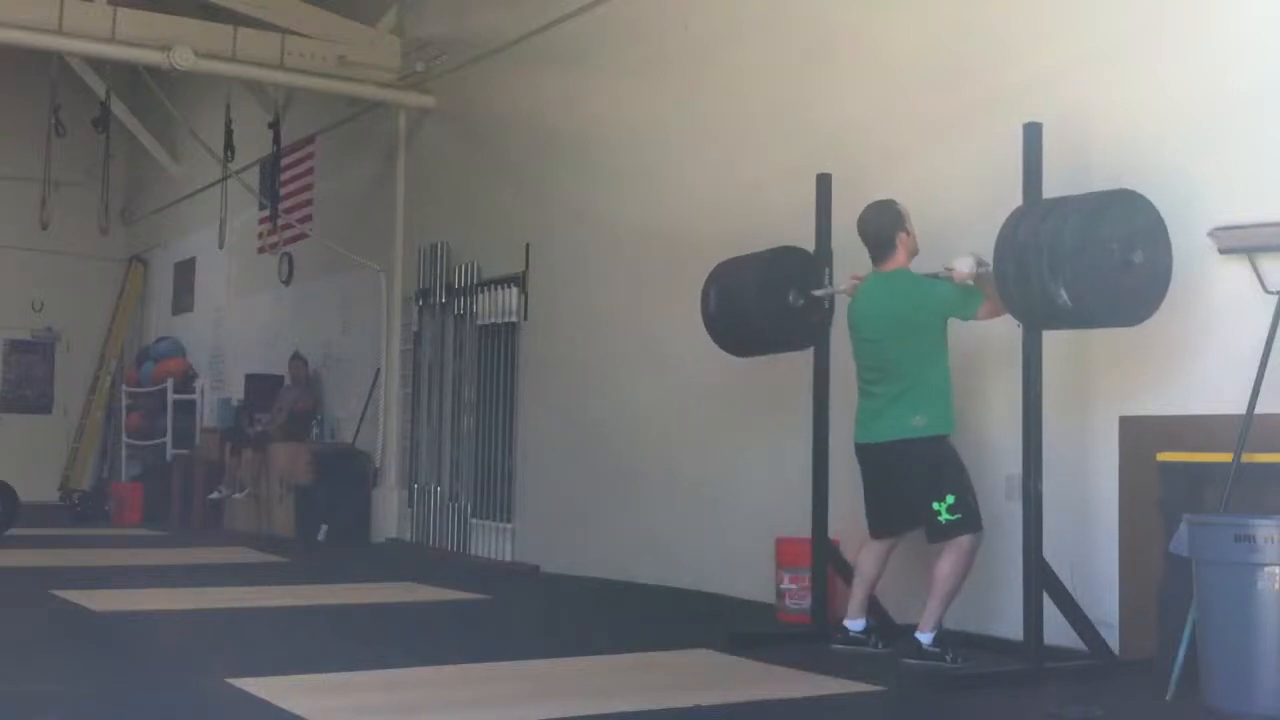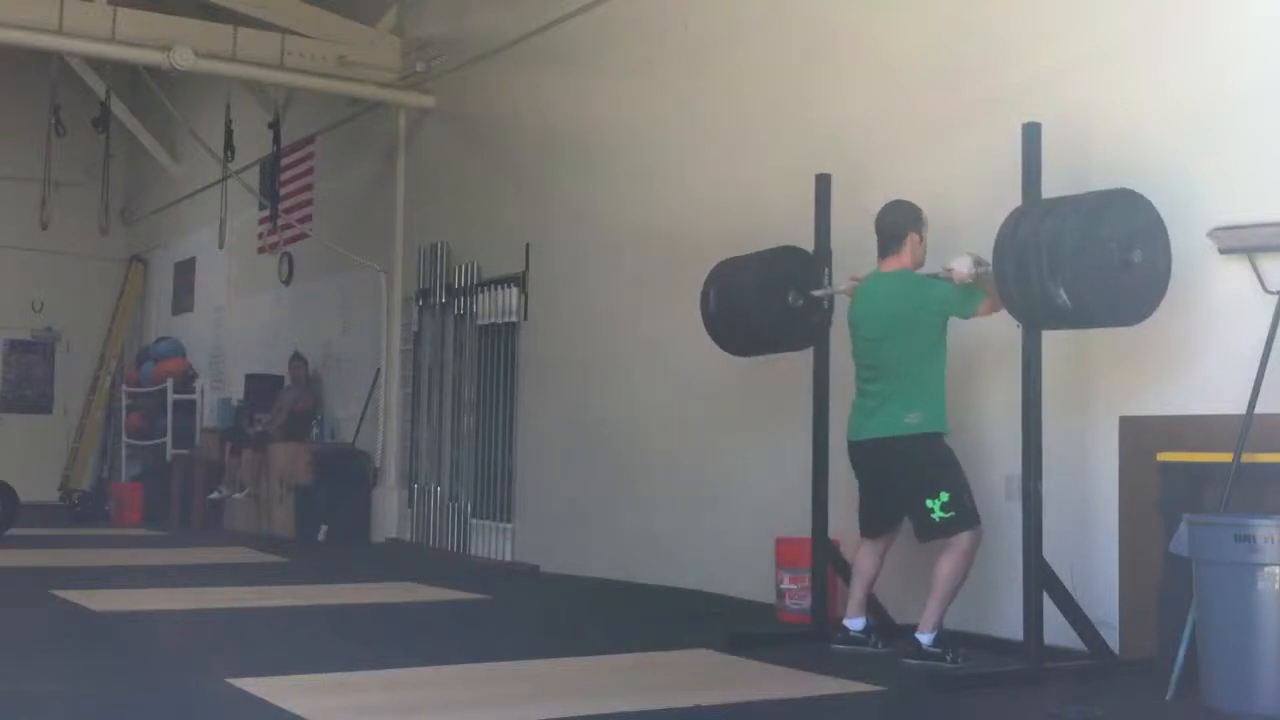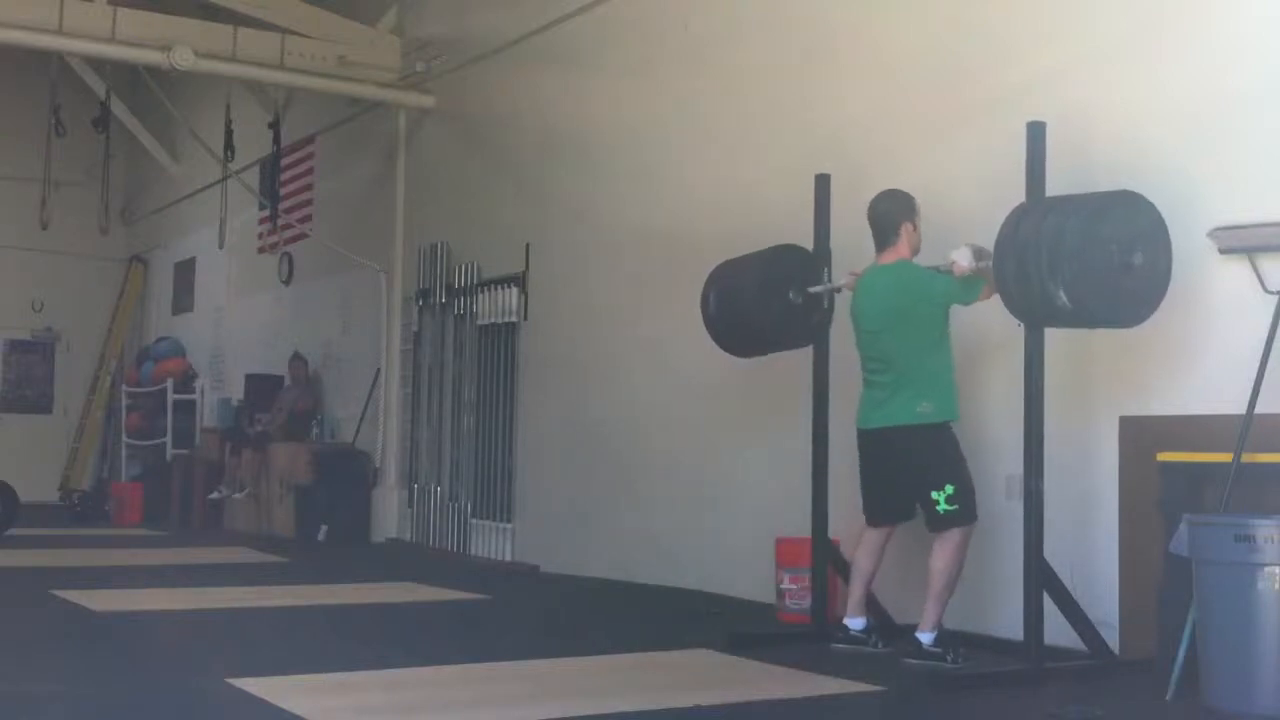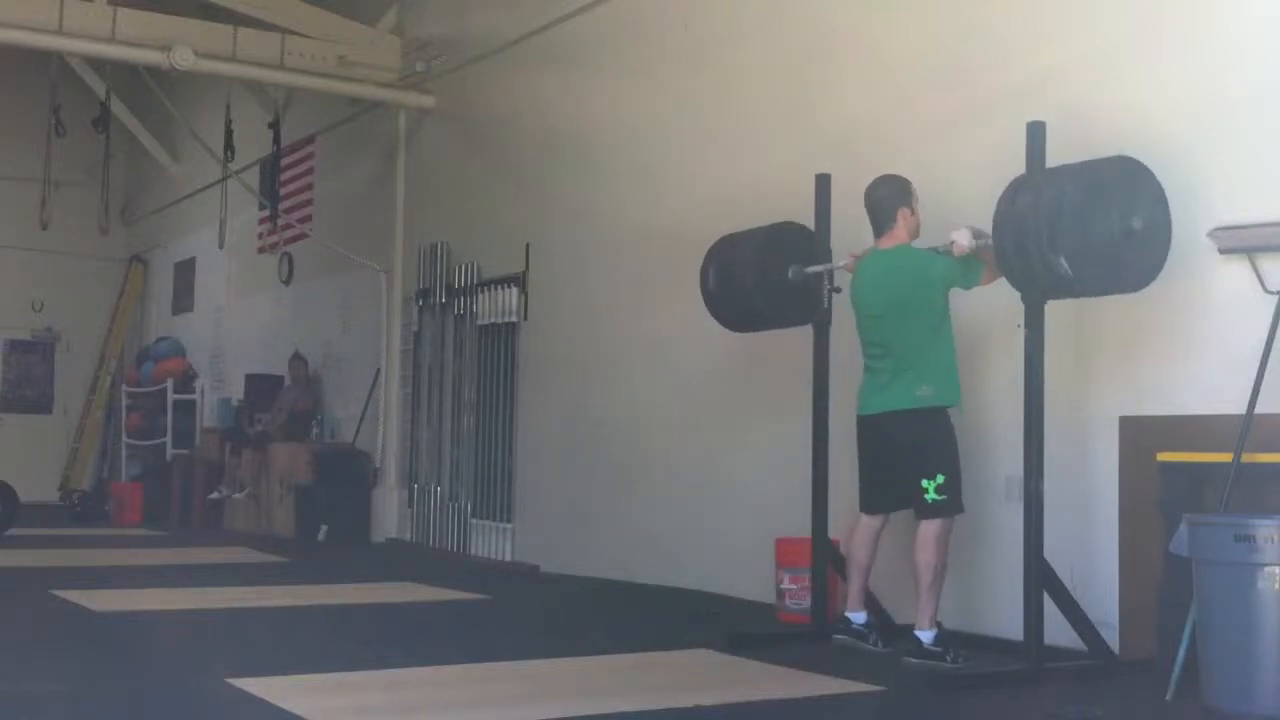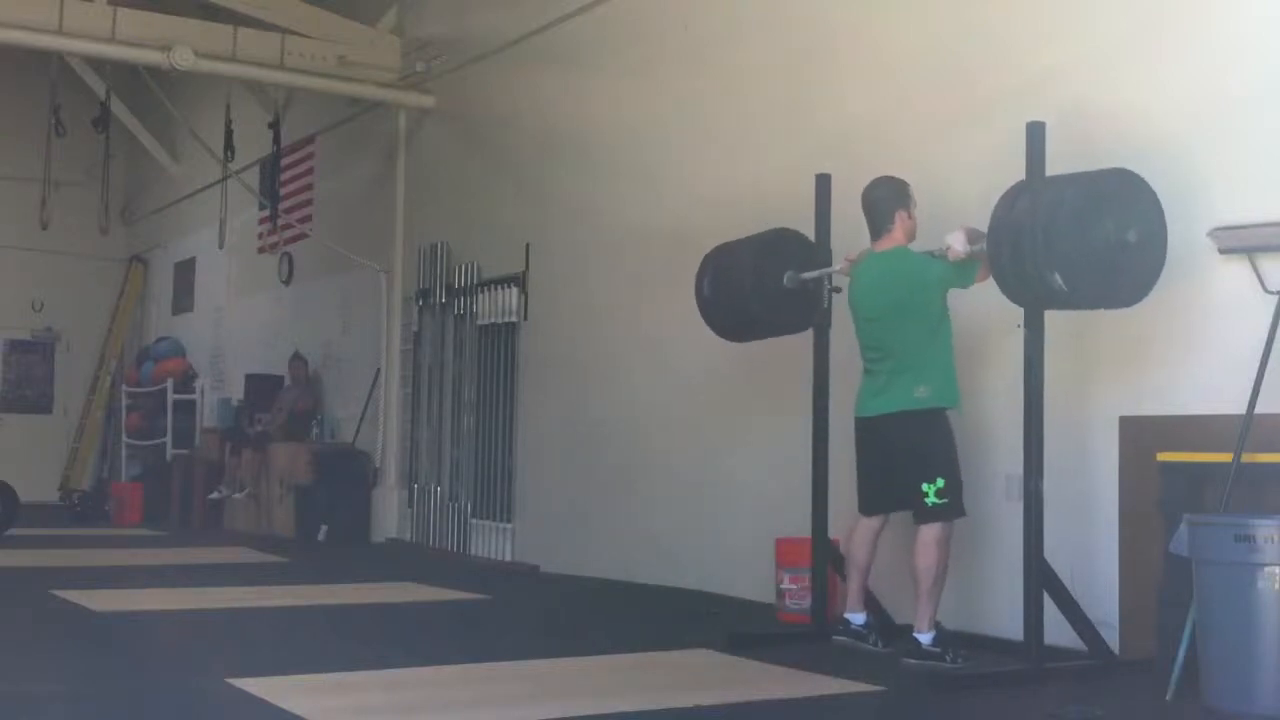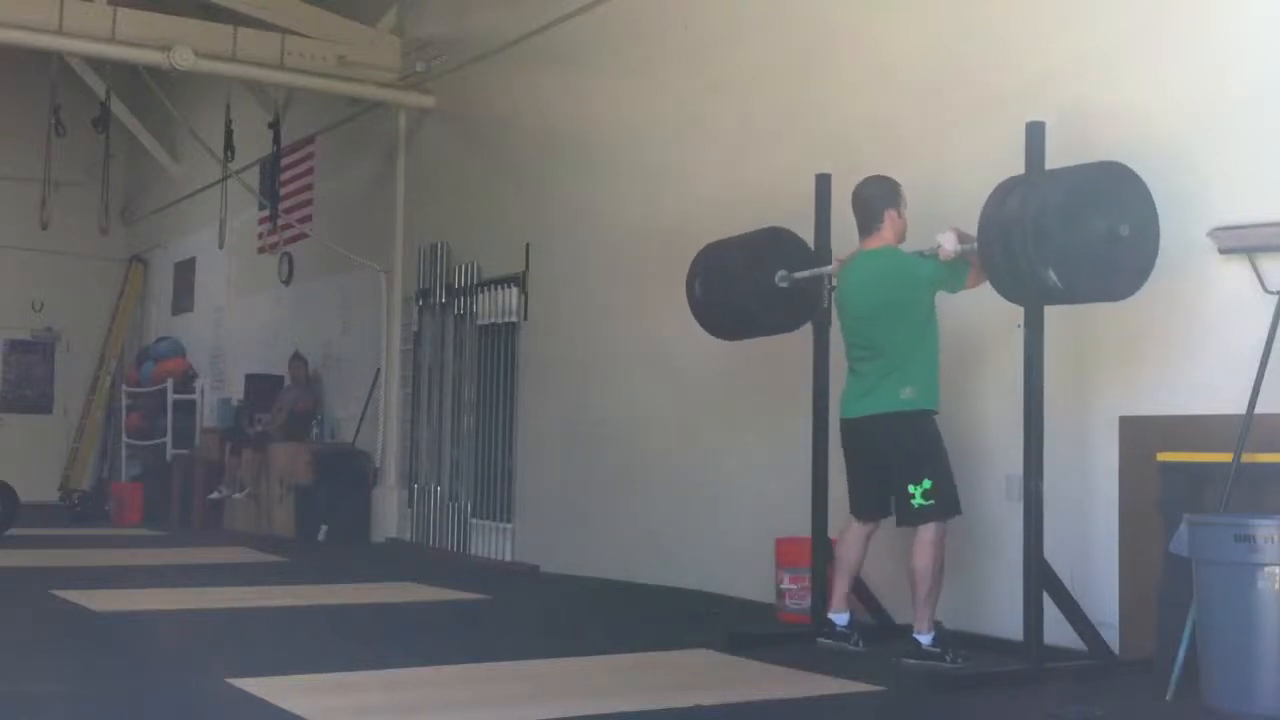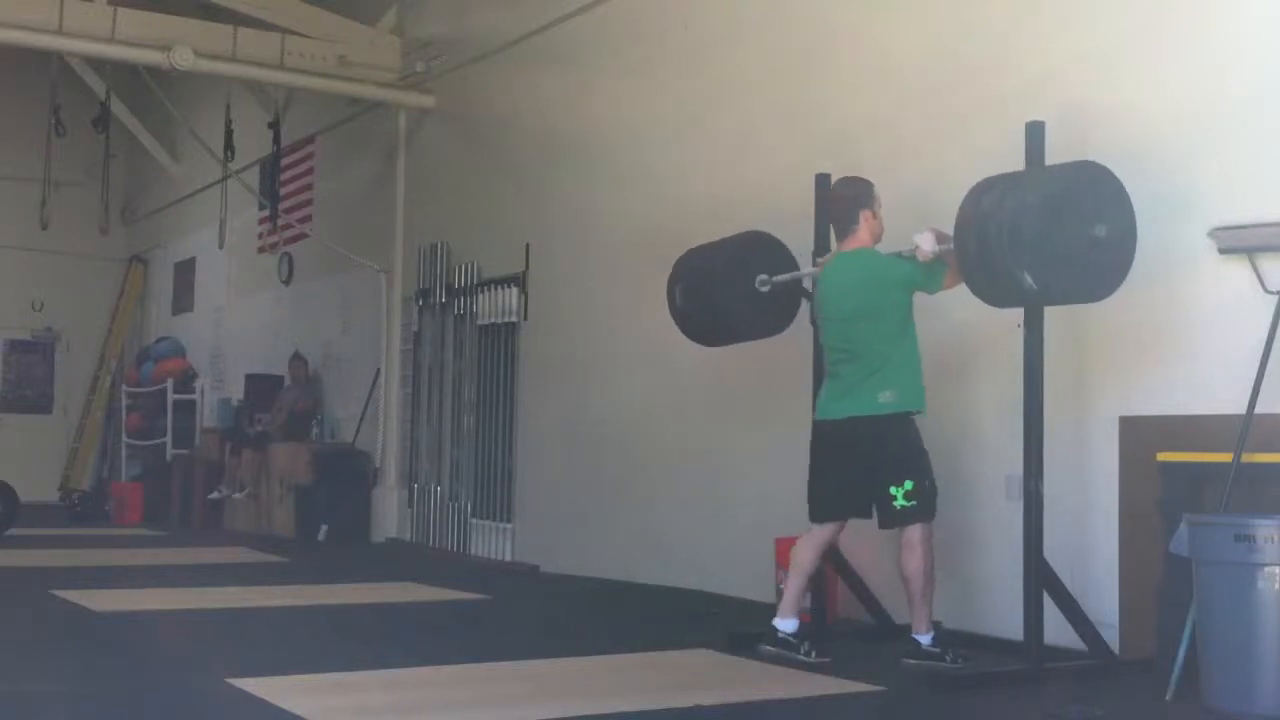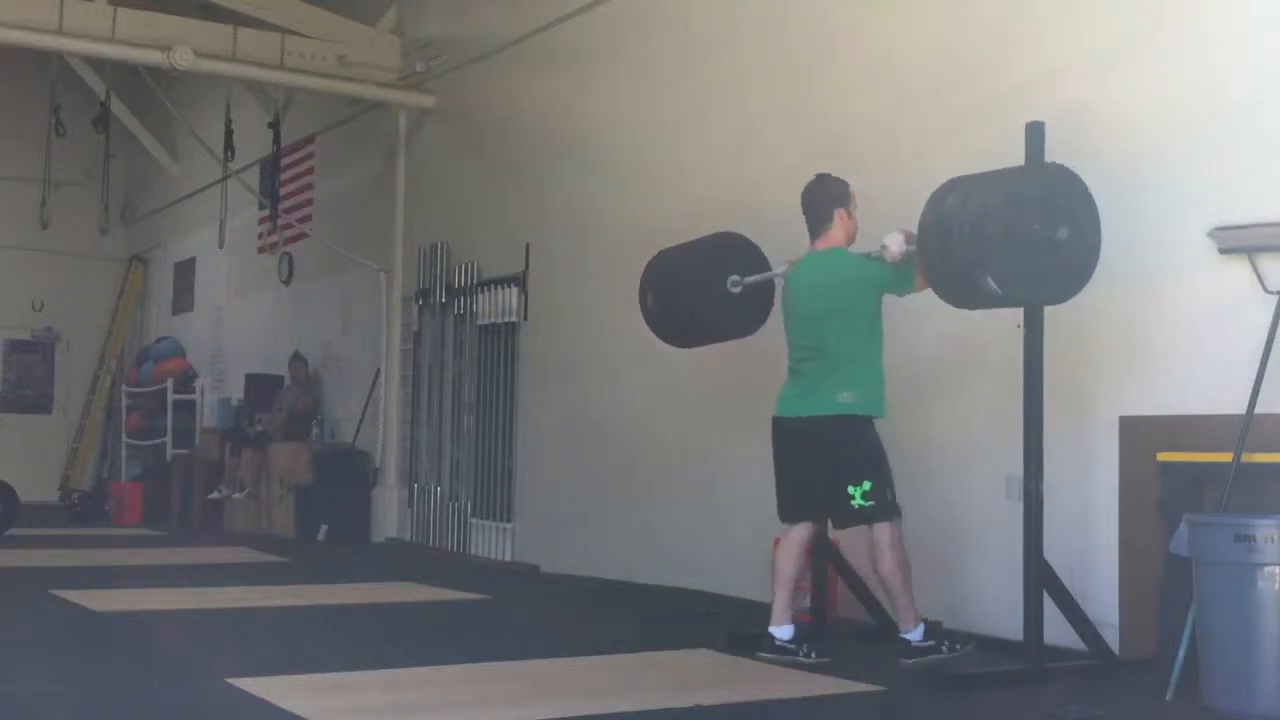
dt=0.2s
person 1, frame 1
left shoulder: (860, 299)
right shoulder: (927, 292)
right elbow: (995, 307)
right wrist: (976, 275)
left hip: (871, 438)
right hip: (918, 439)
left knee: (884, 533)
right knee: (962, 536)
left ankle: (853, 626)
right ankle: (924, 640)
person 1, frame 2
left shoulder: (862, 296)
right shoulder: (927, 292)
right elbow: (993, 303)
right wrist: (972, 274)
left hip: (864, 437)
right hip: (912, 437)
left knee: (878, 533)
right knee: (963, 534)
left ankle: (852, 625)
right ankle: (925, 639)
person 1, frame 3
left shoulder: (863, 288)
right shoulder: (927, 283)
right elbow: (988, 287)
right wrist: (975, 264)
left hip: (873, 427)
right hip: (921, 426)
left knee: (879, 526)
right knee: (955, 528)
left ankle: (853, 624)
right ankle: (926, 638)
person 1, frame 4
left shoulder: (862, 273)
right shoulder: (927, 265)
right elbow: (991, 270)
right wrist: (972, 245)
left hip: (873, 412)
right hip: (920, 411)
left knee: (872, 514)
right knee: (934, 519)
left ankle: (854, 618)
right ankle: (925, 637)
person 1, frame 5
left shoulder: (860, 275)
right shoulder: (923, 268)
right elbow: (985, 268)
right wrist: (970, 245)
left hip: (872, 414)
right hip: (918, 413)
left knee: (871, 515)
right knee: (934, 523)
left ankle: (853, 618)
right ankle: (923, 638)
person 1, frame 6
left shoulder: (848, 275)
right shoulder: (912, 268)
right elbow: (975, 274)
right wrist: (959, 248)
left hip: (857, 415)
right hip: (903, 414)
left knee: (863, 519)
right knee: (930, 523)
left ankle: (837, 619)
right ankle: (924, 639)
person 1, frame 7
left shoulder: (825, 278)
right shoulder: (890, 269)
right elbow: (952, 275)
right wrist: (936, 250)
left hip: (832, 419)
right hip: (883, 417)
left knee: (826, 523)
right knee: (915, 524)
left ankle: (783, 627)
right ankle: (922, 640)
person 1, frame 8
left shoulder: (794, 276)
right shoulder: (859, 270)
right elbow: (918, 280)
right wrist: (900, 255)
left hip: (791, 418)
right hip: (841, 419)
left knee: (800, 524)
right knee: (880, 526)
left ankle: (780, 633)
right ankle: (914, 636)
